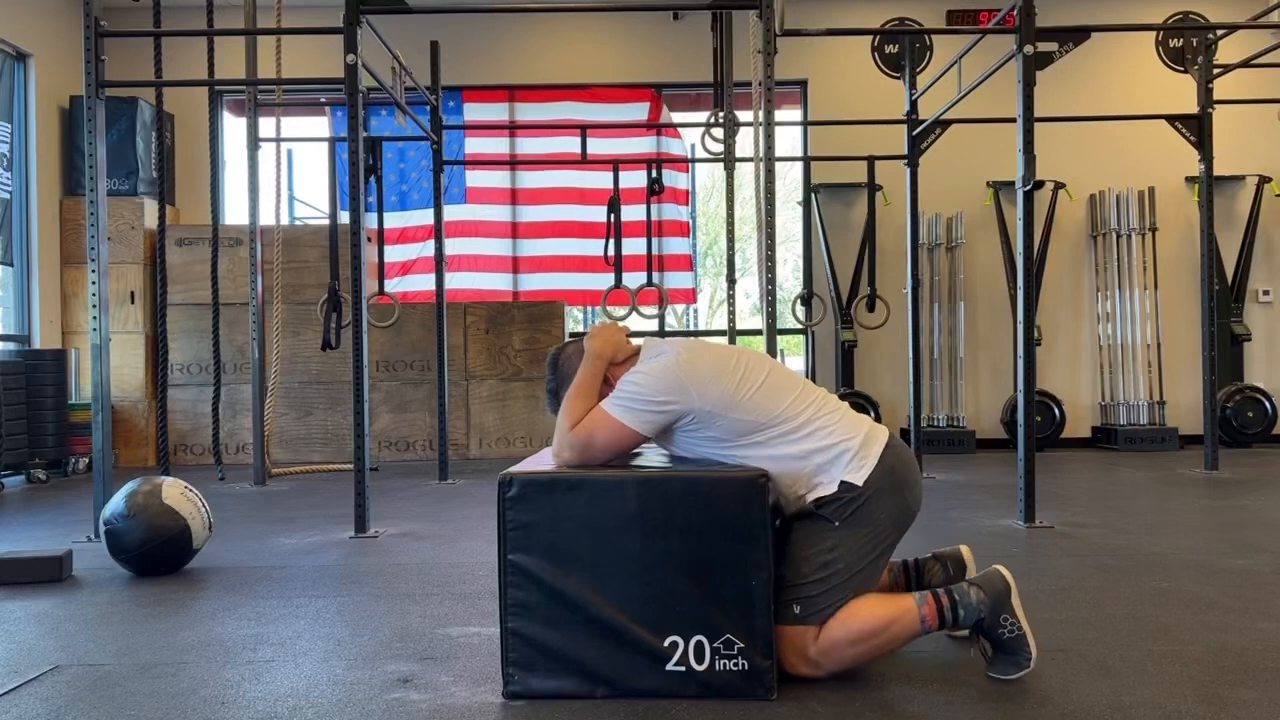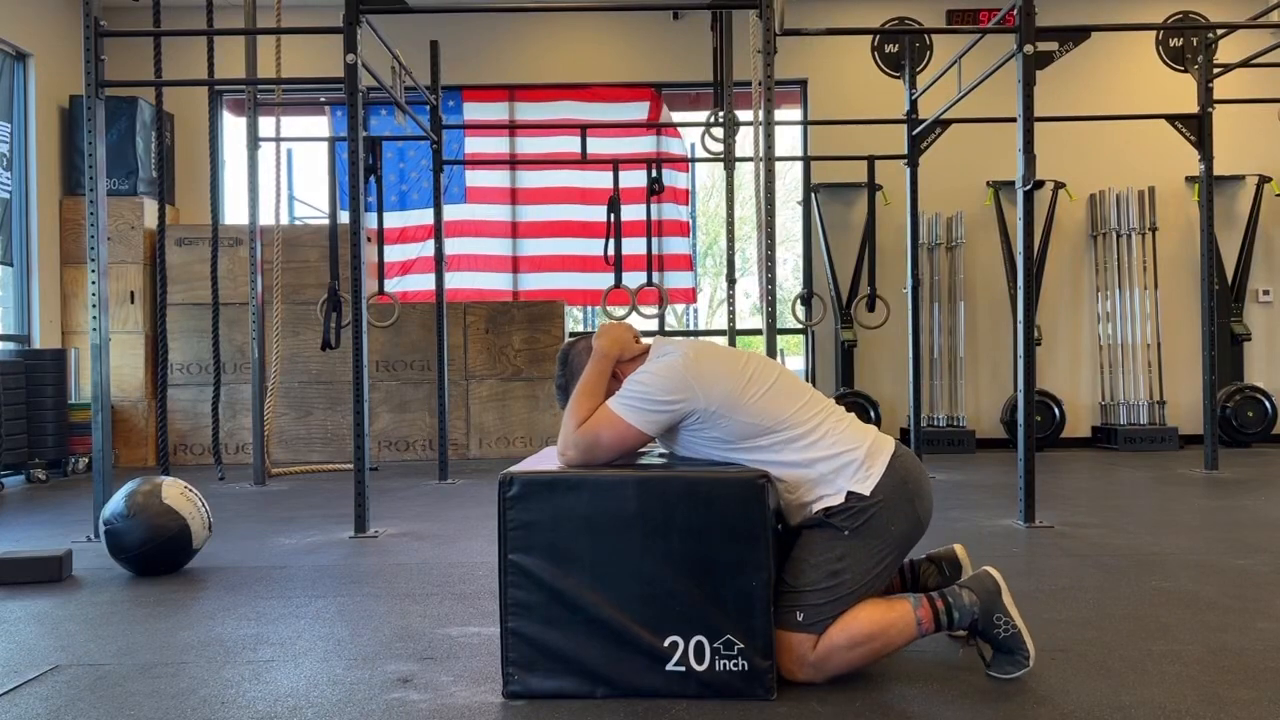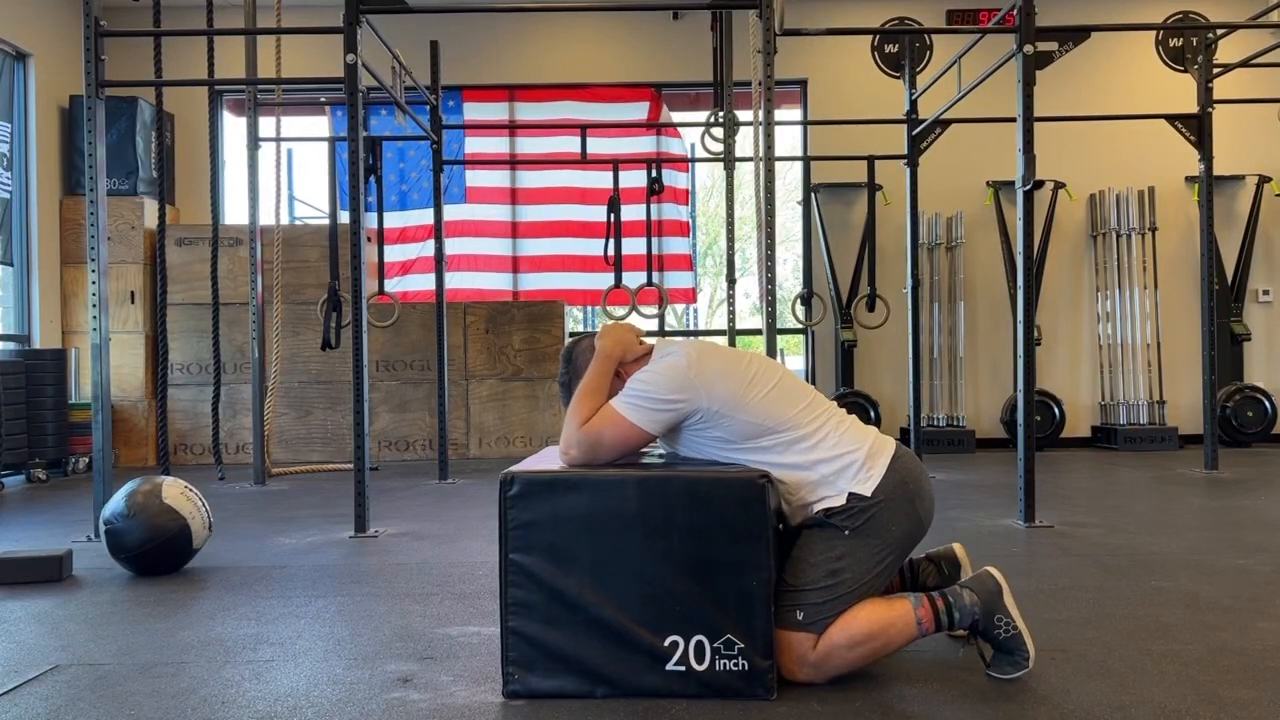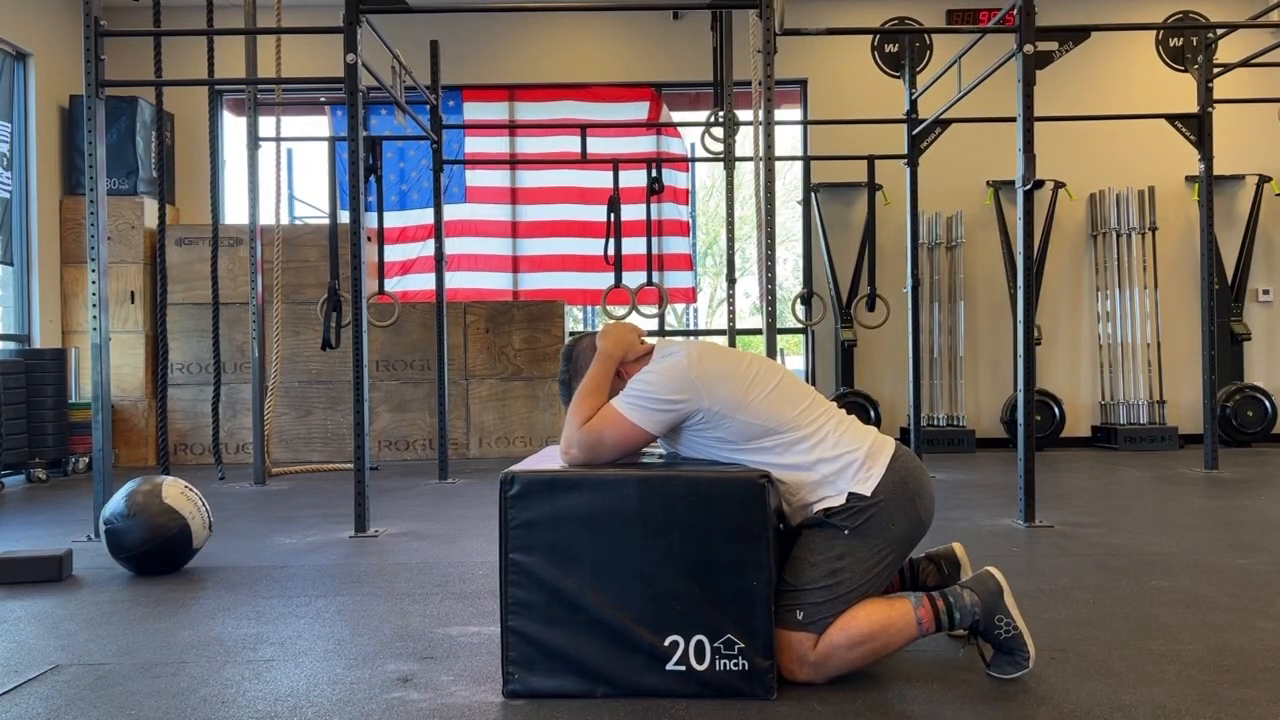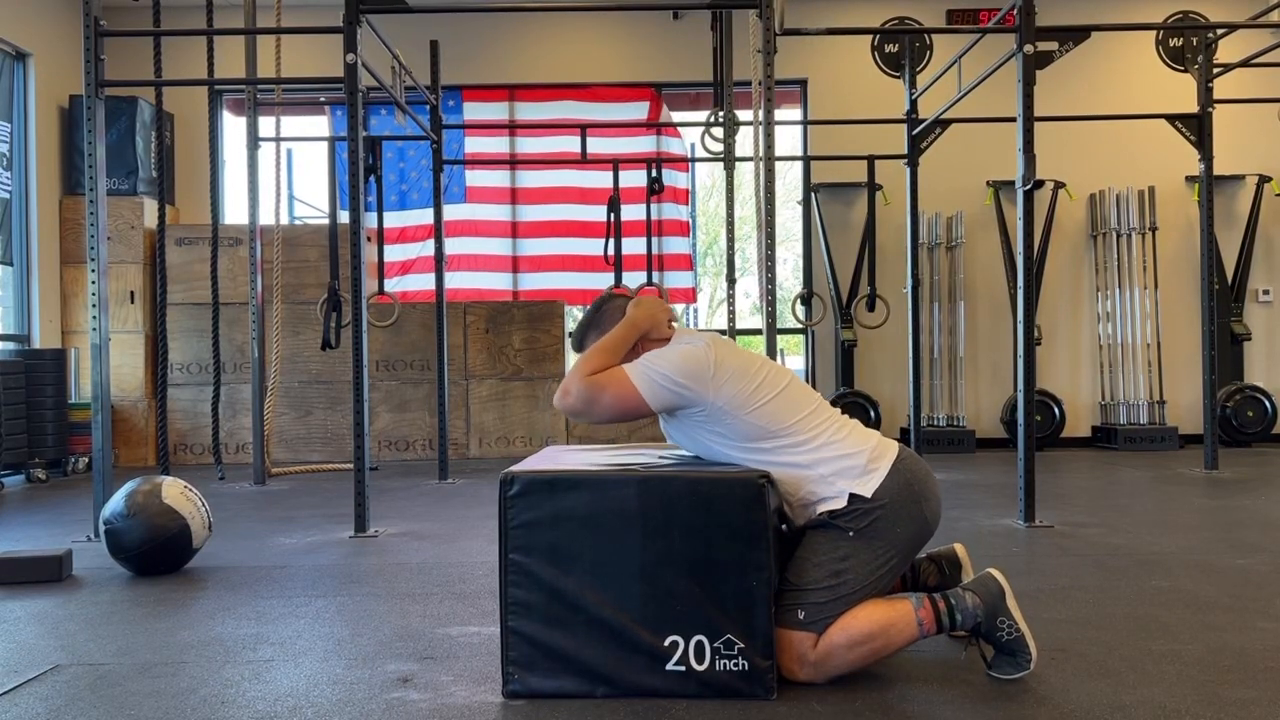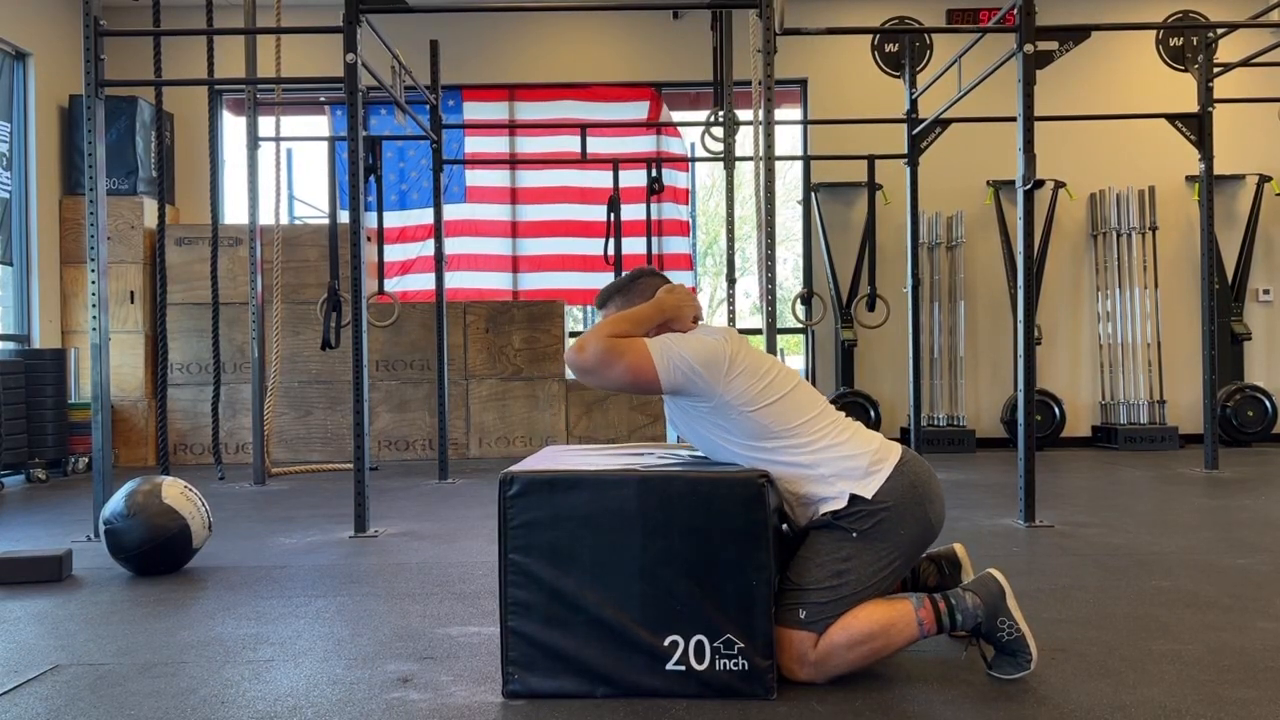
dt=0.7s
person 1, frame 1
left shoulder: (660, 375)
right shoulder: (667, 359)
left elbow: (570, 452)
right elbow: (605, 439)
left wrist: (594, 354)
right wrist: (598, 359)
left hip: (859, 483)
right hip: (868, 467)
left knee: (804, 652)
right knee: (809, 595)
left ankle: (971, 602)
right ankle: (935, 575)
person 1, frame 2
left shoulder: (664, 374)
right shoulder: (679, 360)
left elbow: (575, 450)
right elbow: (613, 440)
left wrist: (601, 353)
right wrist: (606, 355)
left hip: (867, 497)
right hip: (878, 479)
left knee: (798, 657)
right knee: (786, 603)
left ankle: (964, 604)
right ankle: (932, 575)
person 1, frame 3
left shoulder: (669, 374)
right shoulder: (681, 361)
left elbow: (577, 449)
right elbow: (613, 441)
left wrist: (604, 352)
right wrist: (610, 355)
left hip: (869, 496)
right hip: (879, 479)
left knee: (799, 656)
right knee: (785, 605)
left ankle: (967, 603)
right ankle: (932, 573)
person 1, frame 4
left shoulder: (671, 374)
right shoulder: (682, 361)
left elbow: (577, 448)
right elbow: (606, 438)
left wrist: (606, 352)
right wrist: (612, 353)
left hip: (868, 496)
right hip: (878, 479)
left knee: (798, 656)
right knee: (783, 605)
left ankle: (965, 604)
right ankle: (931, 573)
person 1, frame 5
left shoulder: (684, 363)
right shoulder: (694, 354)
left elbow: (574, 399)
left wrist: (633, 321)
left hip: (873, 498)
right hip: (883, 482)
left knee: (799, 656)
right knee: (788, 608)
left ankle: (965, 606)
right ankle: (930, 574)
person 1, frame 6
left shoulder: (698, 354)
right shoulder: (706, 351)
left elbow: (586, 358)
left wrist: (658, 307)
left hip: (876, 500)
right hip: (886, 484)
left knee: (800, 655)
right knee: (791, 608)
left ankle: (967, 606)
right ankle: (933, 573)
